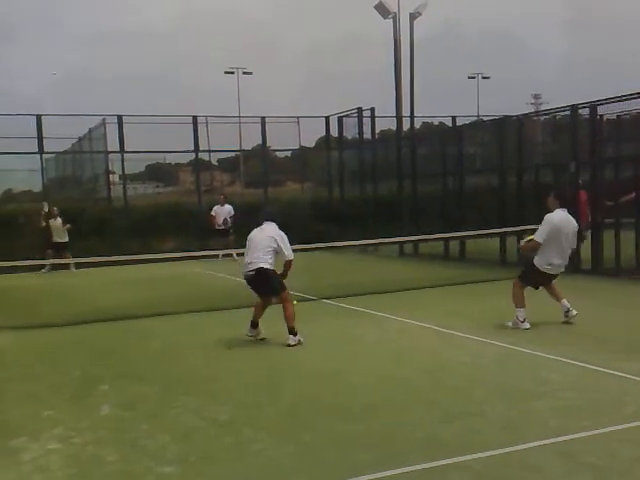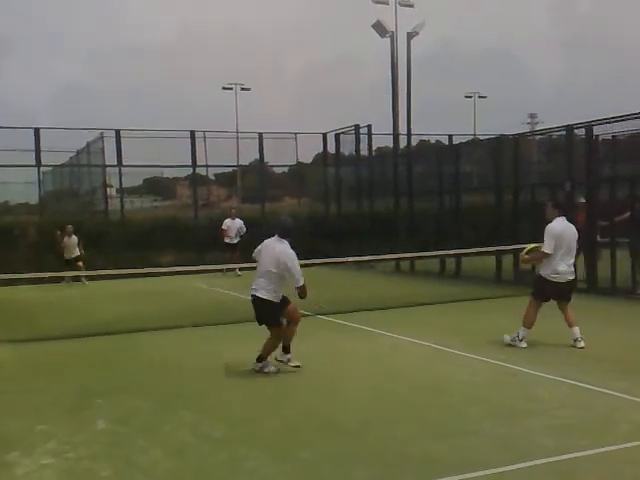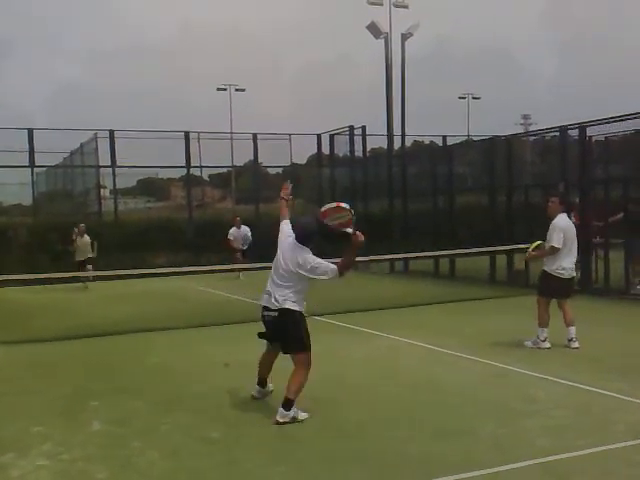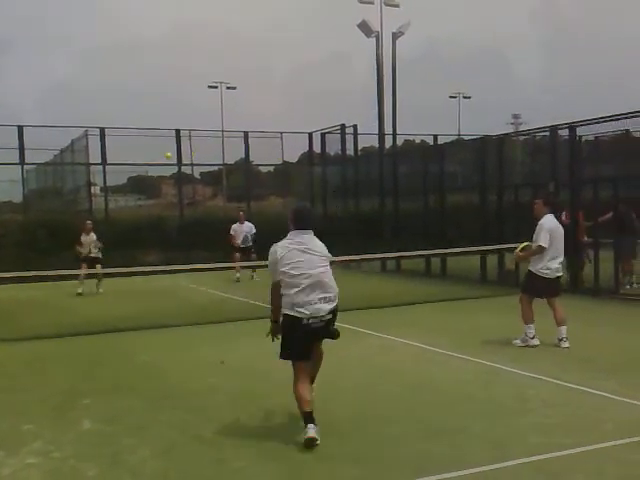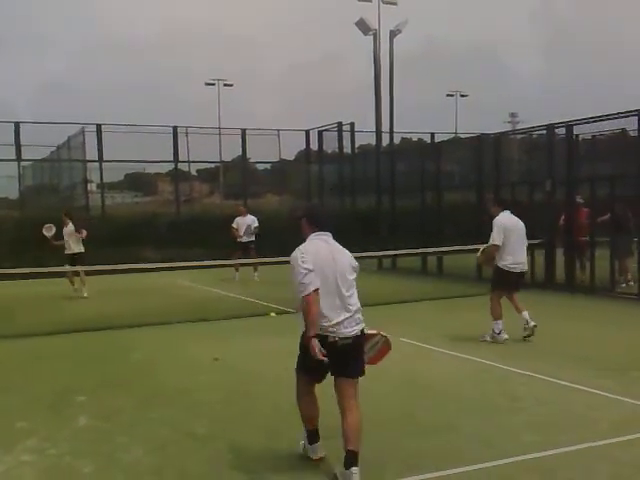
dt=0.5s
person 1, frame 1
left shoulder: (253, 233)
right shoulder: (278, 234)
right elbow: (289, 259)
right wrist: (283, 274)
left hip: (249, 272)
right hip: (263, 270)
left knee: (266, 299)
right knee: (287, 300)
left ankle: (254, 329)
right ankle: (293, 336)
person 1, frame 2
left shoulder: (266, 244)
right shoulder: (288, 255)
left elbow: (255, 256)
right elbow: (299, 285)
right wrist: (303, 294)
left hip: (270, 295)
right hip: (266, 298)
left knee: (295, 315)
right knee: (277, 331)
left ankle: (285, 354)
right ankle: (260, 362)
person 1, frame 3
left shoulder: (286, 239)
right shoulder: (307, 261)
left elbow: (284, 217)
right elbow: (338, 271)
left wrist: (283, 197)
right wrist: (353, 248)
left hip: (269, 310)
right hip: (288, 313)
left knee: (272, 350)
right knee: (303, 364)
left ankle: (261, 387)
right ankle: (286, 411)
person 1, frame 4
left shoulder: (278, 250)
right shoulder: (321, 247)
left elbow: (277, 288)
left wrist: (275, 320)
left hip: (296, 319)
right hip: (326, 313)
left knee: (300, 375)
right knee: (315, 346)
left ankle: (310, 426)
right ankle: (308, 388)
person 1, frame 5
left shoulder: (303, 253)
right shoulder: (345, 253)
left elbow: (310, 298)
left wrist: (311, 336)
left hip: (321, 335)
right hip: (353, 332)
left knee: (305, 386)
right knee: (349, 400)
left ankle: (313, 444)
person 2, frame 1
left shoulder: (550, 218)
right shoulder: (572, 222)
left elbow: (537, 242)
right elbow: (572, 247)
left wrist: (524, 247)
left hip: (542, 264)
right hip: (558, 265)
left knee: (518, 285)
right knee: (548, 284)
left ankle: (521, 320)
right ankle: (568, 311)
person 2, frame 2
left shoulder: (552, 227)
right shoulder: (572, 229)
left elbow: (546, 252)
left wrist: (528, 259)
left hip: (550, 275)
right hip: (568, 276)
left knee: (534, 305)
right knee: (565, 306)
left ankle: (519, 338)
right ankle: (578, 339)
person 2, frame 3
left shoulder: (557, 223)
right shoulder: (568, 223)
left elbow: (554, 248)
left wrist: (536, 255)
right wrist: (542, 252)
left hip: (554, 271)
right hip: (567, 271)
left knee: (542, 303)
right knee: (564, 303)
left ankle: (542, 339)
right ankle: (572, 338)
person 2, frame 4
left shoulder: (544, 223)
right shoulder: (556, 224)
left elbow: (541, 248)
left wrist: (523, 256)
right wrist: (529, 252)
left hip: (539, 271)
right hip: (554, 271)
left knee: (525, 300)
right knee: (554, 303)
left ankle: (530, 336)
right ankle: (563, 338)
person 2, frame 5
left shoulder: (499, 220)
right shoulder: (518, 221)
left elbow: (495, 245)
left wrist: (483, 257)
left hip: (506, 266)
right hip: (521, 266)
left knee: (495, 297)
right knee: (511, 295)
left ankle: (498, 332)
right ankle: (528, 322)
